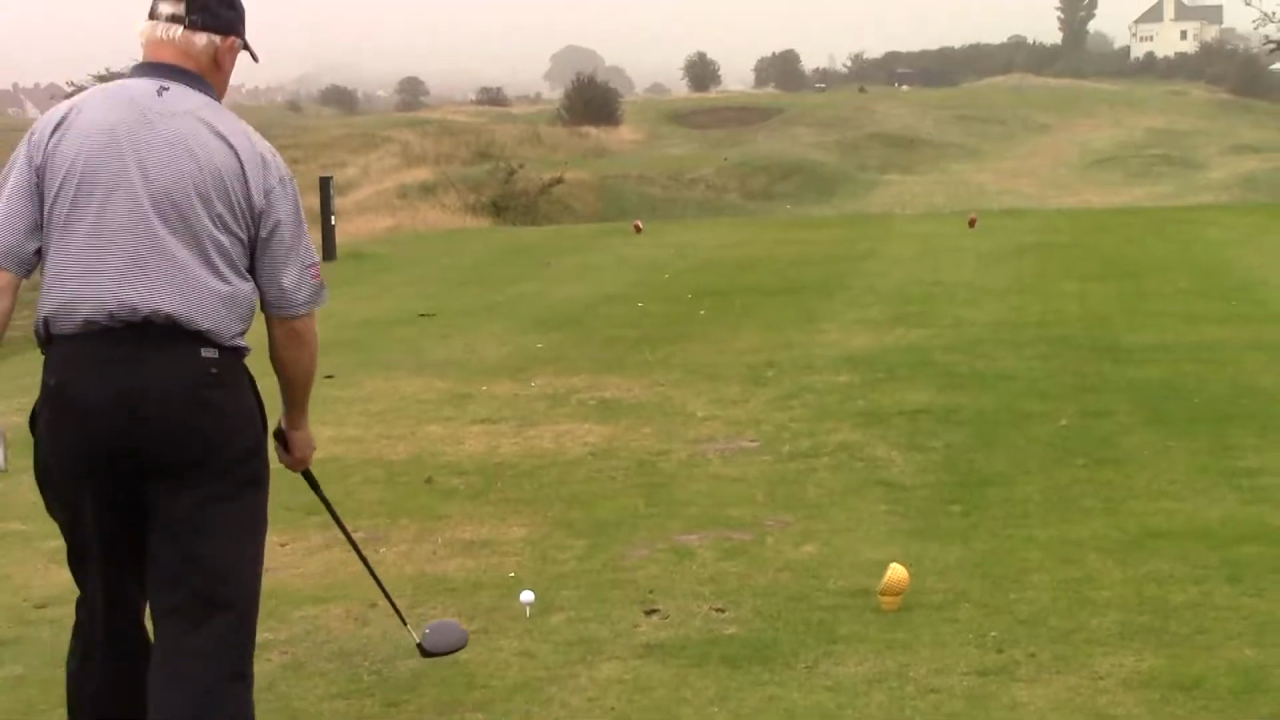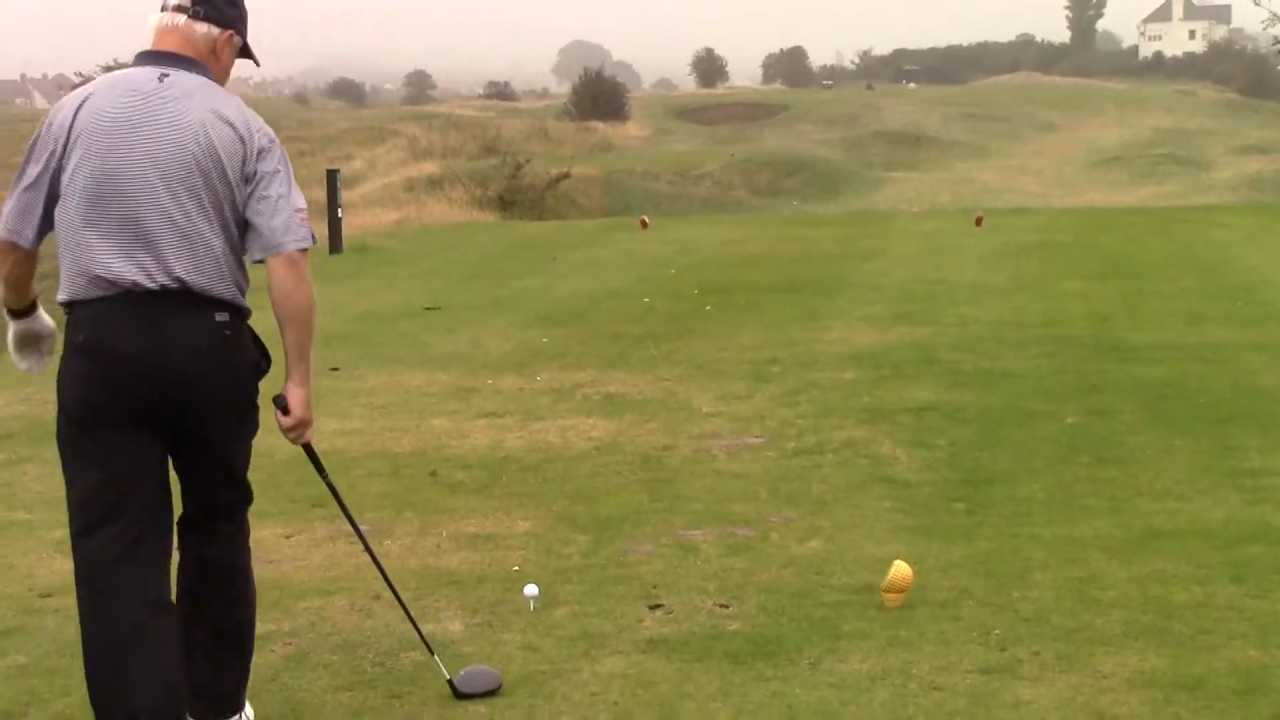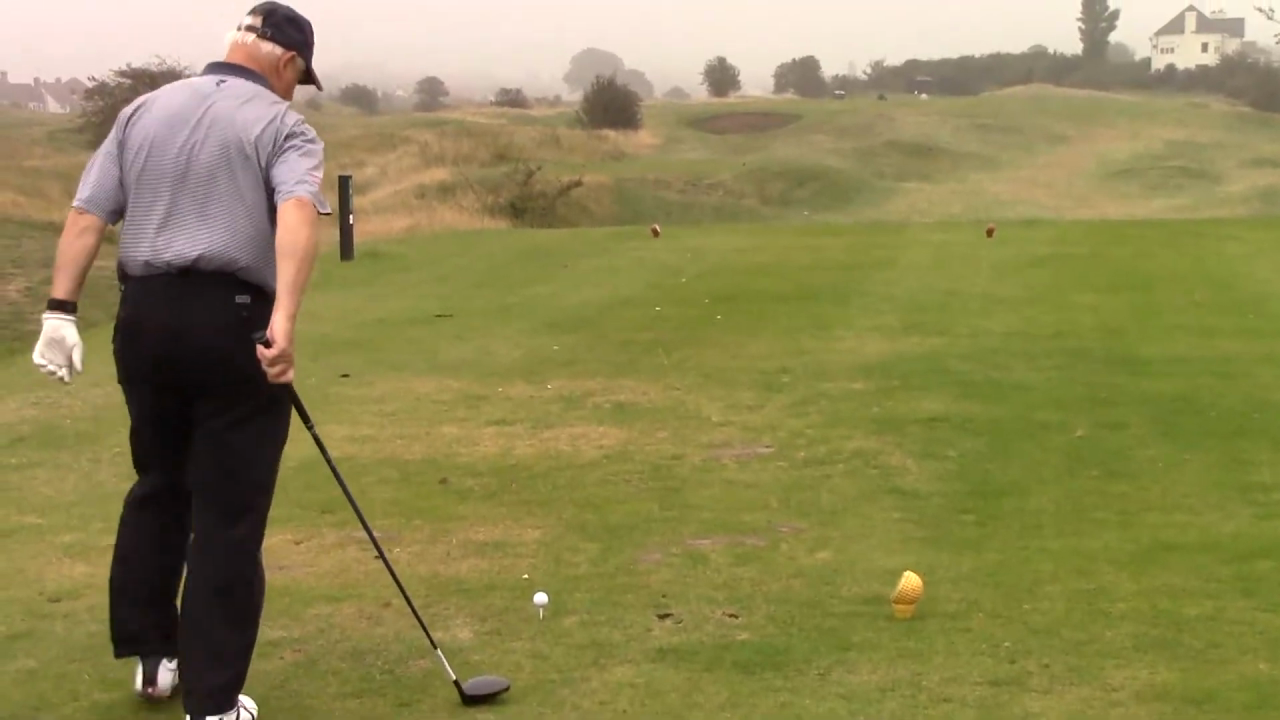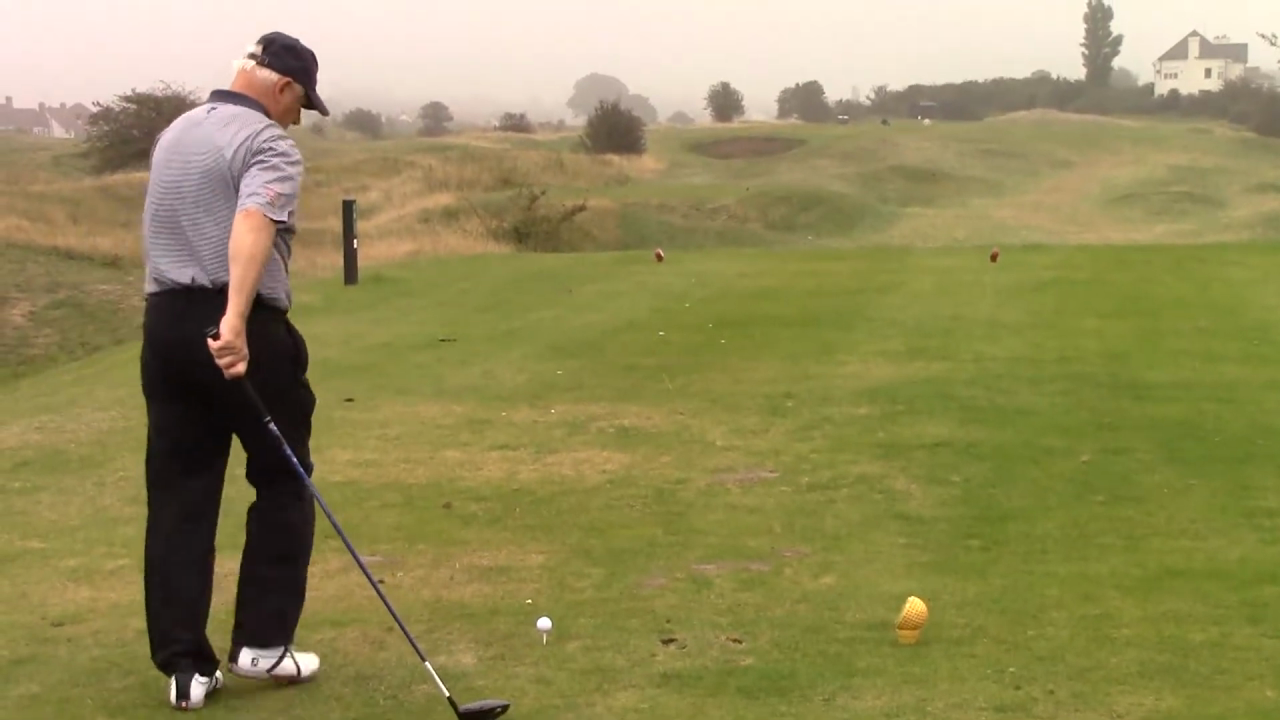
dt=0.5s
person 1, frame 1
left shoulder: (59, 125)
right shoulder: (251, 154)
right elbow: (293, 320)
right wrist: (296, 420)
left hip: (79, 387)
right hip: (200, 391)
left knee: (107, 600)
right knee: (206, 617)
person 1, frame 2
left shoulder: (79, 109)
right shoulder: (244, 129)
right elbow: (287, 255)
right wrist: (298, 378)
left hip: (102, 346)
right hip: (208, 345)
left knee: (118, 552)
right knee: (216, 528)
person 1, frame 3
left shoulder: (144, 110)
right shoulder: (283, 125)
left elbow: (86, 214)
right elbow: (297, 212)
left wrist: (60, 312)
right wrist: (285, 318)
left hip: (145, 316)
right hip: (234, 322)
left knee: (161, 487)
right knee: (229, 512)
left ankle: (151, 651)
person 1, frame 4
left shoulder: (175, 134)
right shoulder: (269, 144)
right elbow: (253, 223)
right wrist: (235, 321)
left hip: (166, 325)
right hip: (244, 331)
left knee: (178, 500)
right knee: (281, 484)
left ankle: (185, 667)
right ankle: (262, 641)
